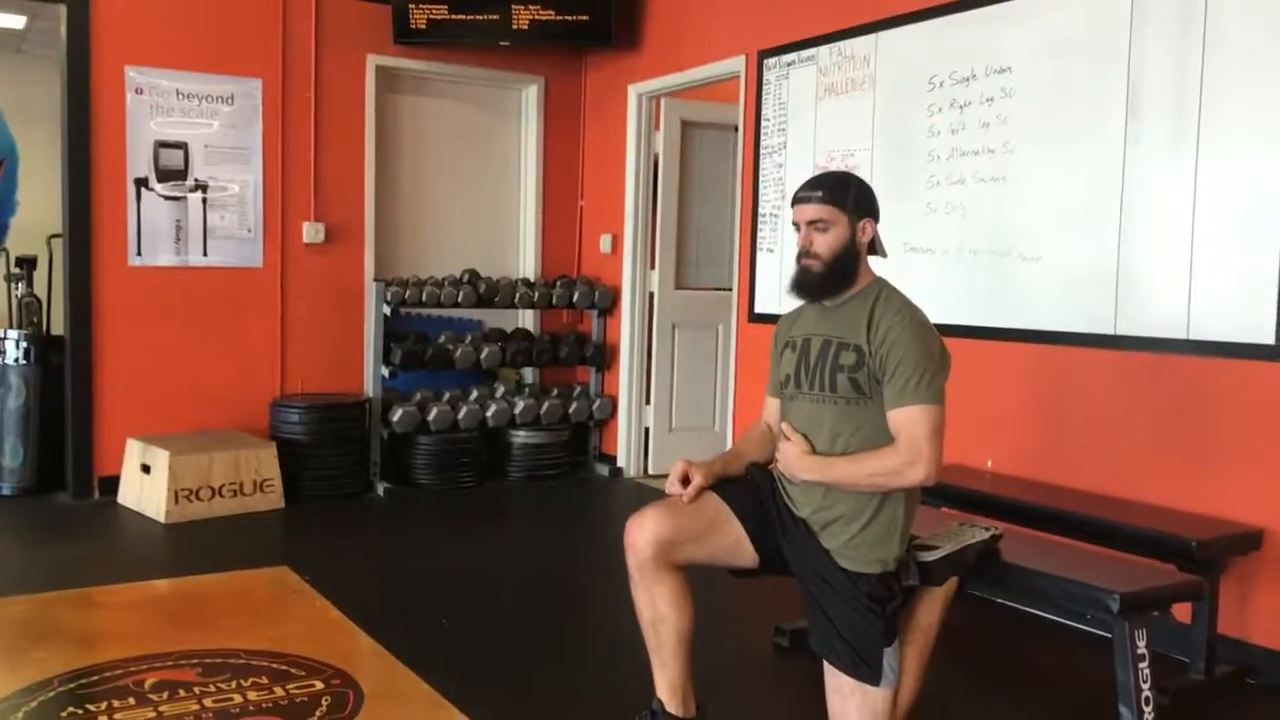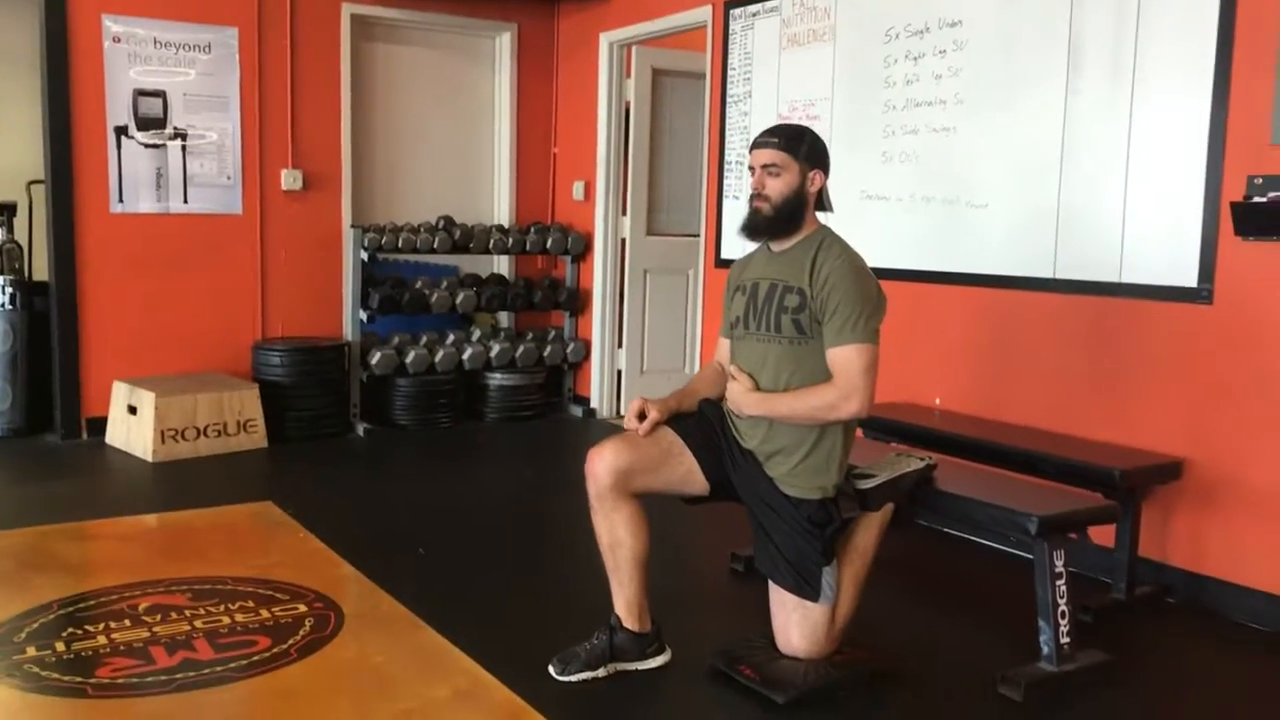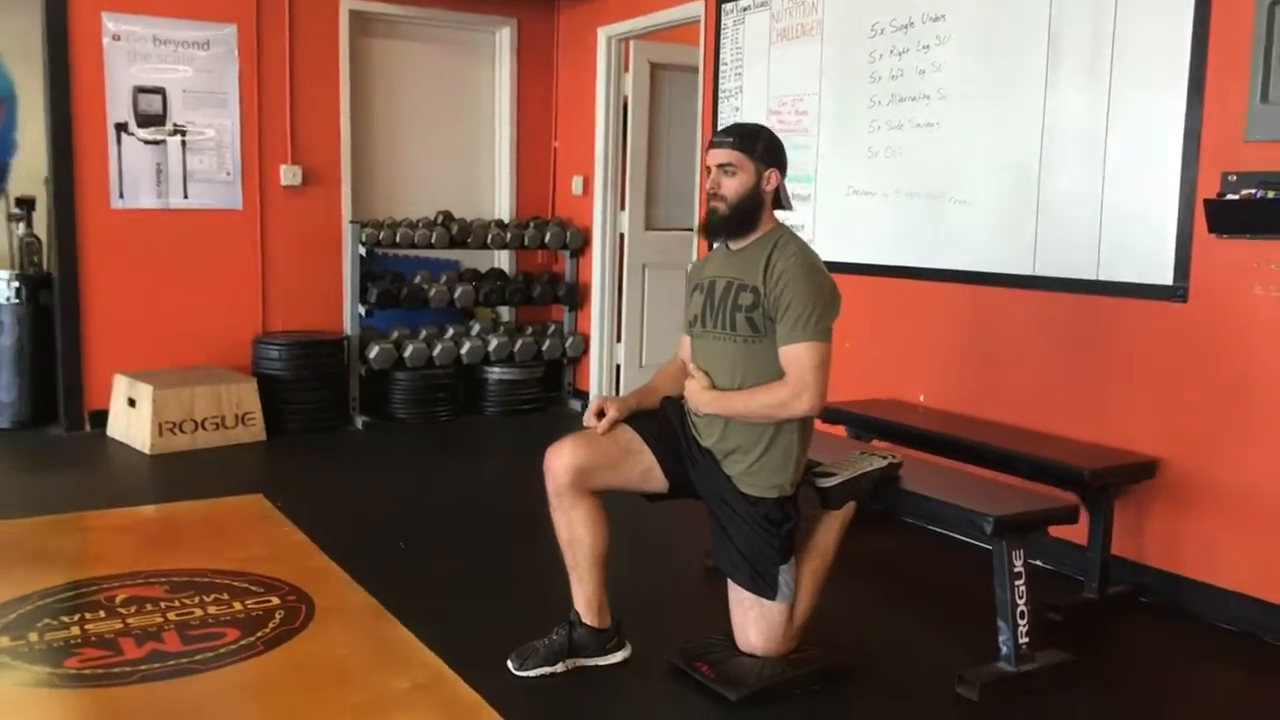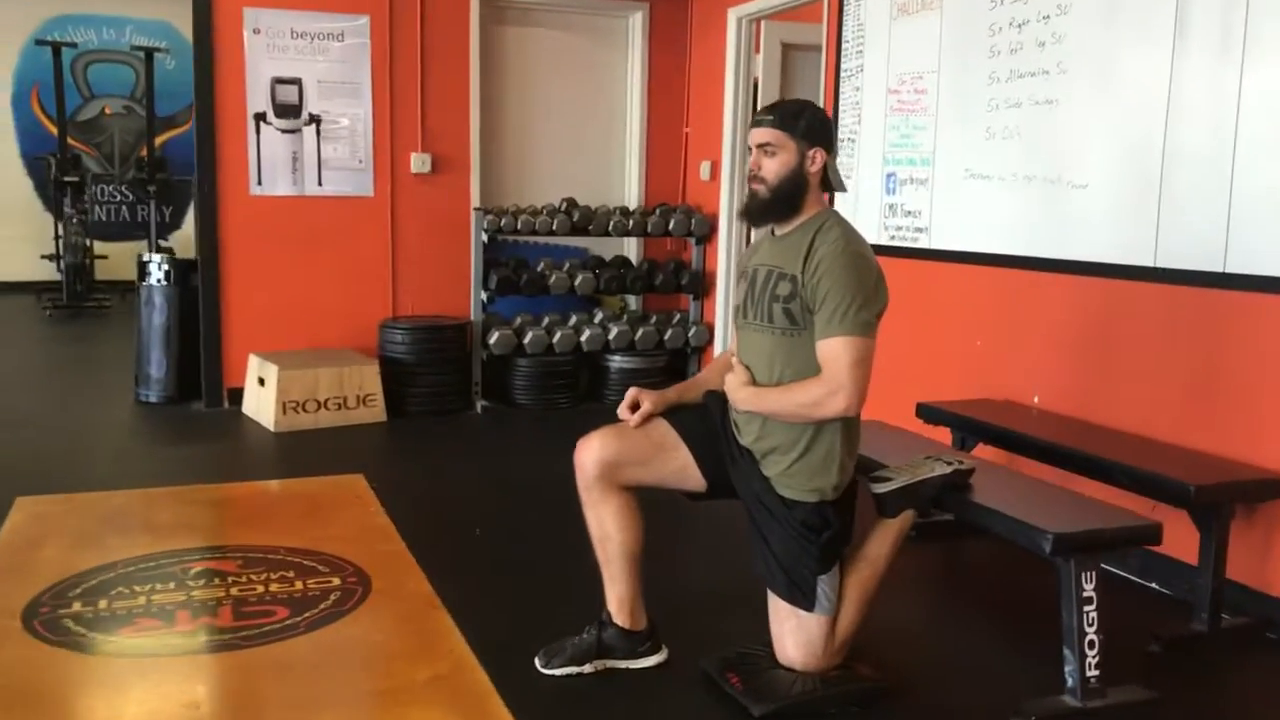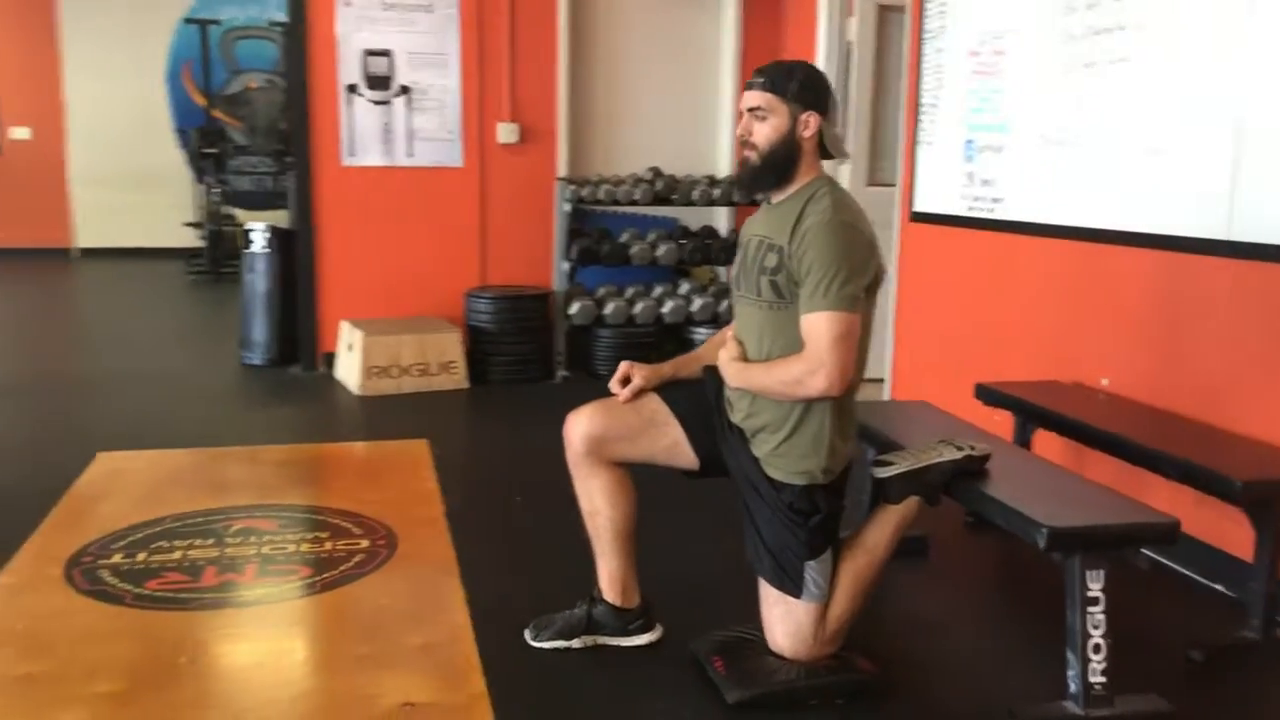
dt=1s
person 1, frame 1
left shoulder: (899, 326)
right shoulder: (793, 325)
left elbow: (917, 462)
left wrist: (808, 465)
right wrist: (716, 466)
left hip: (852, 540)
right hip: (781, 502)
right knee: (647, 535)
left ankle: (932, 582)
person 1, frame 2
left shoulder: (838, 270)
right shoulder: (745, 270)
left elbow: (851, 398)
left wrist: (752, 401)
right wrist: (669, 403)
left hip: (794, 466)
right hip: (730, 435)
left knee: (805, 648)
right knee: (605, 465)
left ankle: (868, 513)
right ankle: (634, 635)
person 1, frame 3
left shoulder: (792, 267)
right shoulder: (708, 265)
left elbow: (804, 396)
left wrist: (708, 399)
right wrist: (631, 401)
left hip: (752, 463)
right hip: (690, 432)
left knee: (764, 646)
right knee: (564, 463)
left ankle: (834, 506)
right ankle: (595, 631)
person 1, frame 4
left shoulder: (836, 254)
right shoulder: (761, 247)
left elbow: (841, 395)
left wrist: (745, 395)
right wrist: (668, 395)
left hip: (796, 466)
right hip: (737, 430)
left knee: (805, 659)
right knee: (594, 457)
left ankle: (895, 511)
right ankle: (628, 632)
person 1, frame 5
left shoulder: (828, 224)
right shoulder: (765, 216)
left elbow: (825, 374)
left wrist: (735, 371)
right wrist: (665, 370)
left hip: (791, 447)
right hip: (736, 408)
left knee: (797, 647)
right knee: (586, 431)
left ankle: (899, 500)
right ankle: (621, 610)
